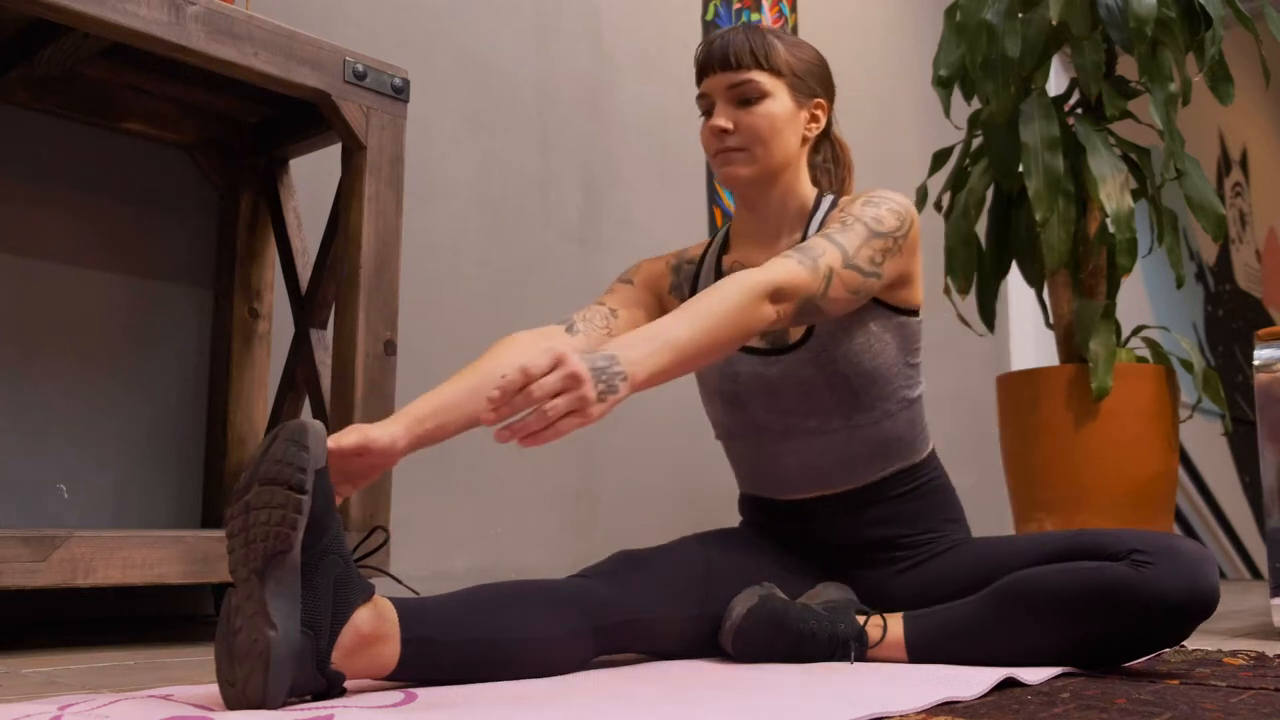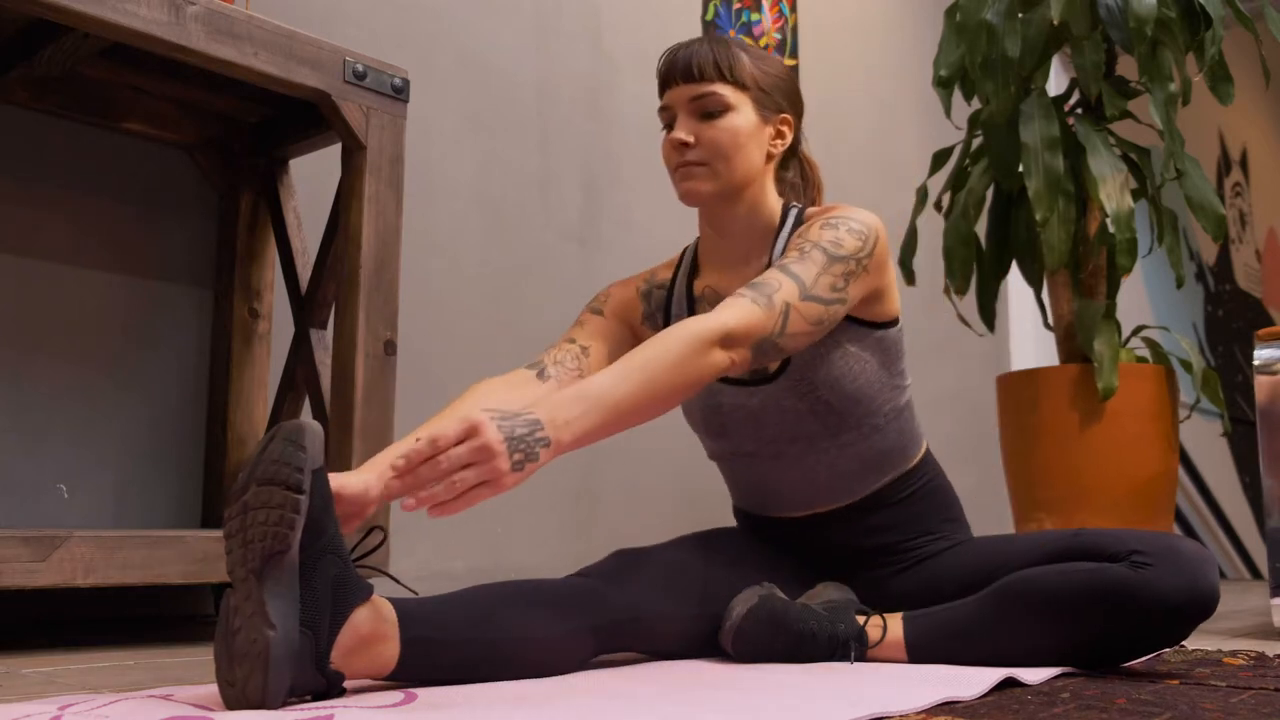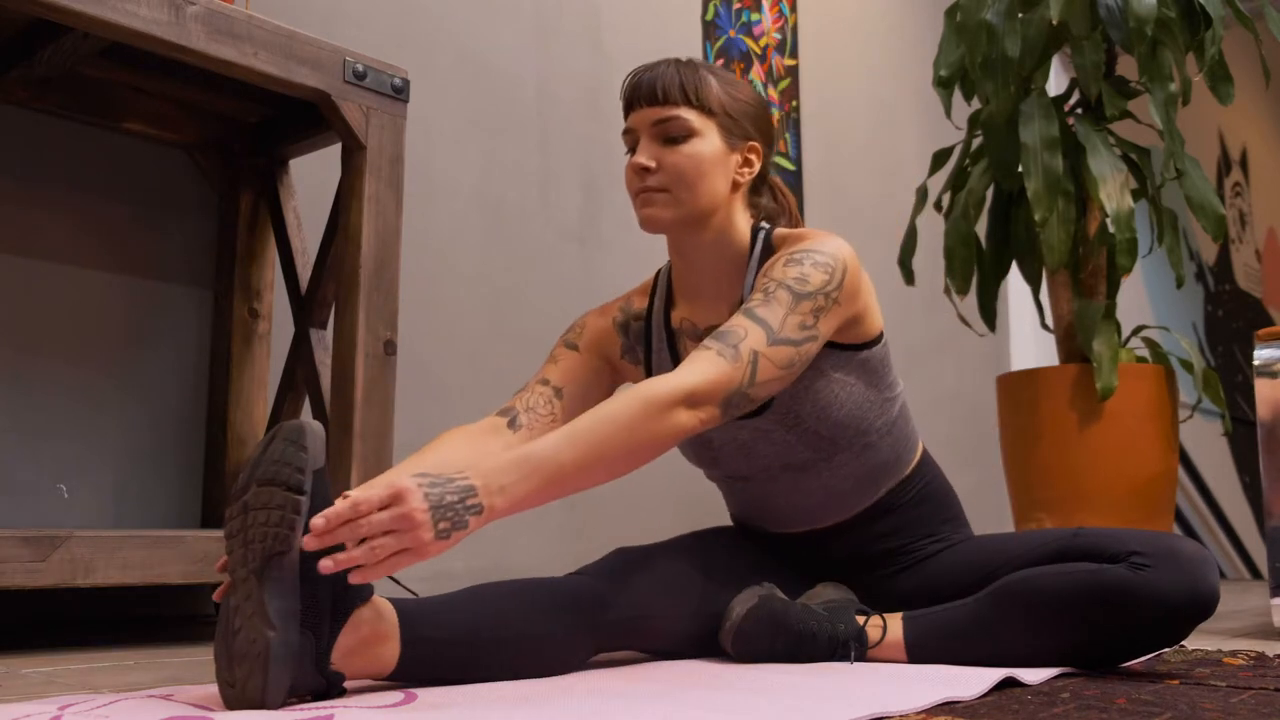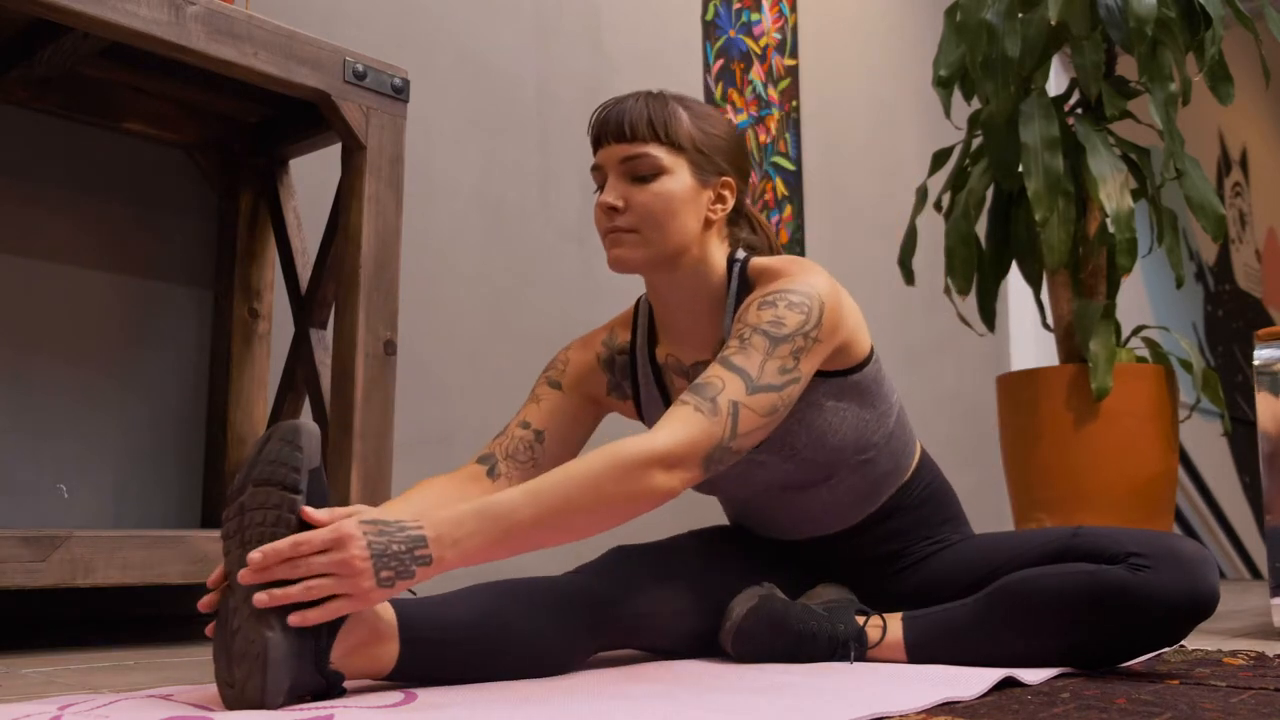
dt=0.3s
person 1, frame 1
left shoulder: (883, 222)
right shoulder: (673, 276)
left elbow: (773, 291)
right elbow: (549, 342)
left wrist: (625, 365)
right wrist: (396, 430)
left hip: (914, 550)
right hip: (776, 555)
left knee: (1181, 577)
right knee: (614, 593)
person 1, frame 2
left shoulder: (848, 237)
right shoulder: (642, 298)
left elbow: (724, 340)
right elbow: (527, 380)
left wrist: (539, 434)
right wrist: (374, 476)
left hip: (913, 554)
right hip: (775, 560)
left knee: (1180, 578)
right knee: (612, 593)
person 1, frame 3
left shoulder: (820, 265)
right shoulder: (619, 328)
left elbow: (693, 398)
right elbow: (500, 429)
left wrist: (474, 497)
right wrist: (359, 505)
left hip: (915, 555)
right hip: (775, 566)
left knee: (1178, 576)
right knee: (614, 590)
person 1, frame 4
left shoulder: (798, 298)
right shoulder: (603, 359)
left elbow: (667, 461)
right elbow: (485, 477)
left wrist: (423, 545)
right wrist: (356, 531)
left hip: (915, 562)
right hip: (778, 569)
left knee: (1179, 577)
right knee: (611, 586)
